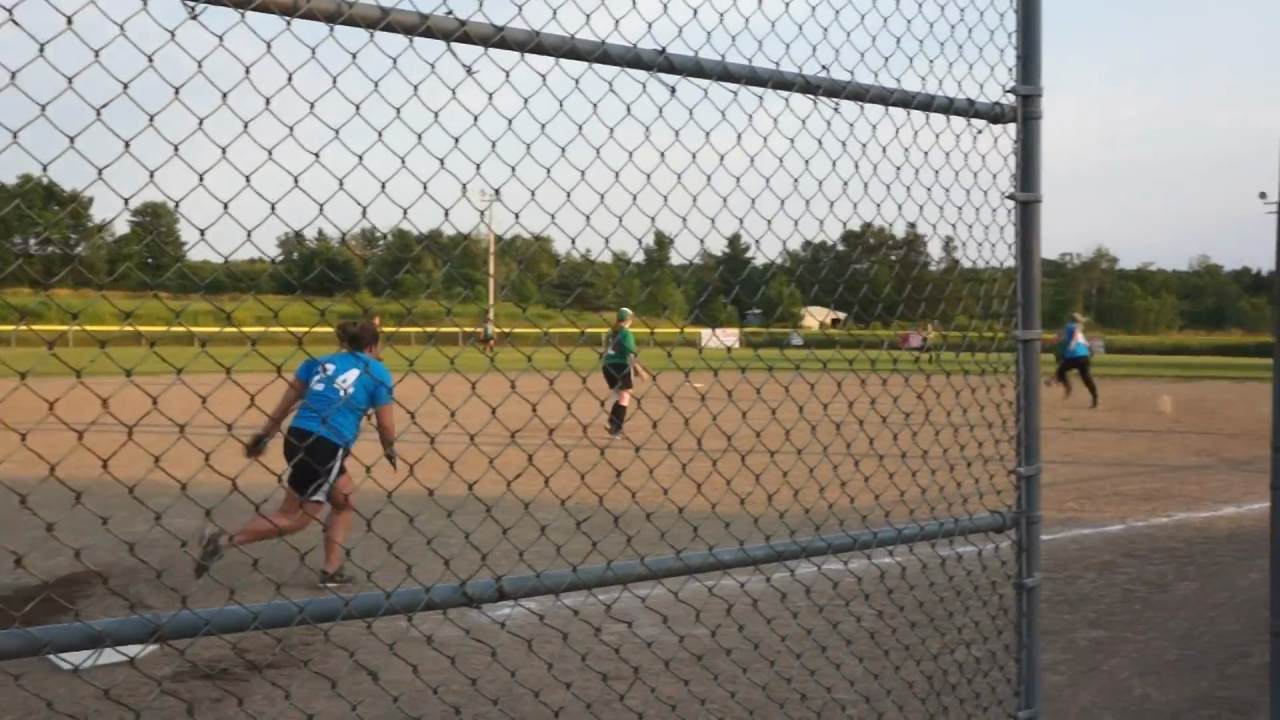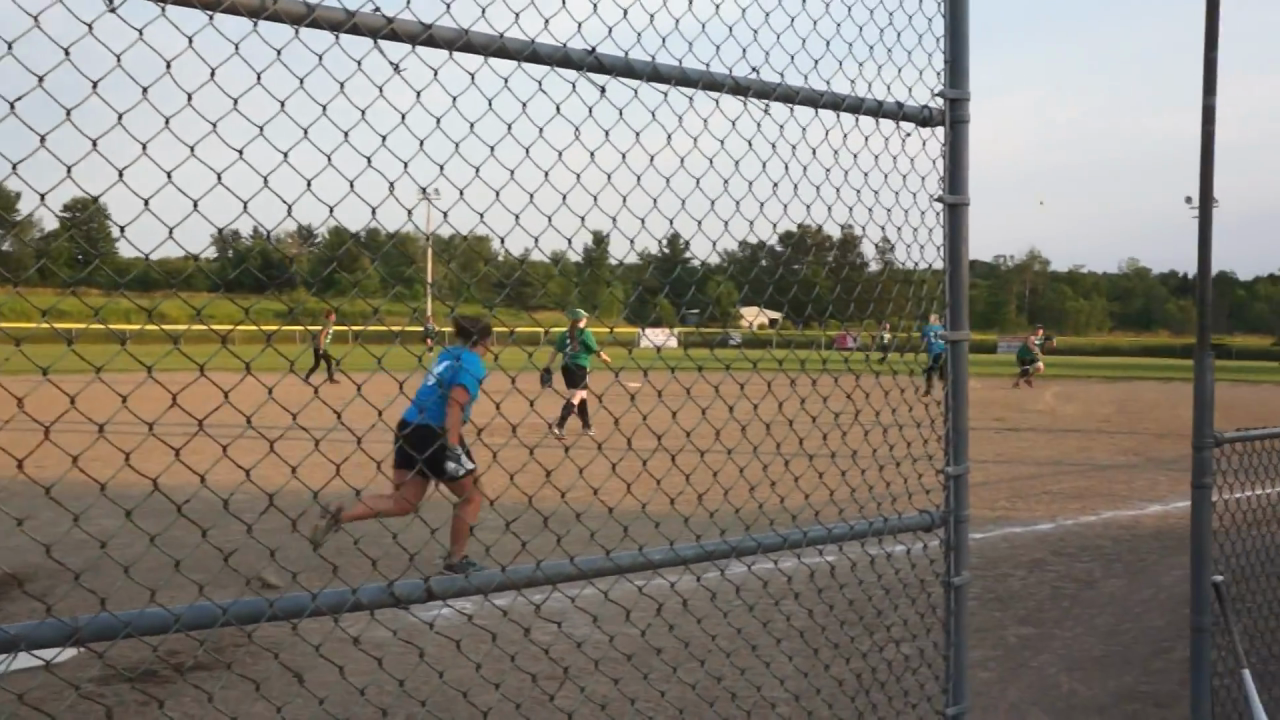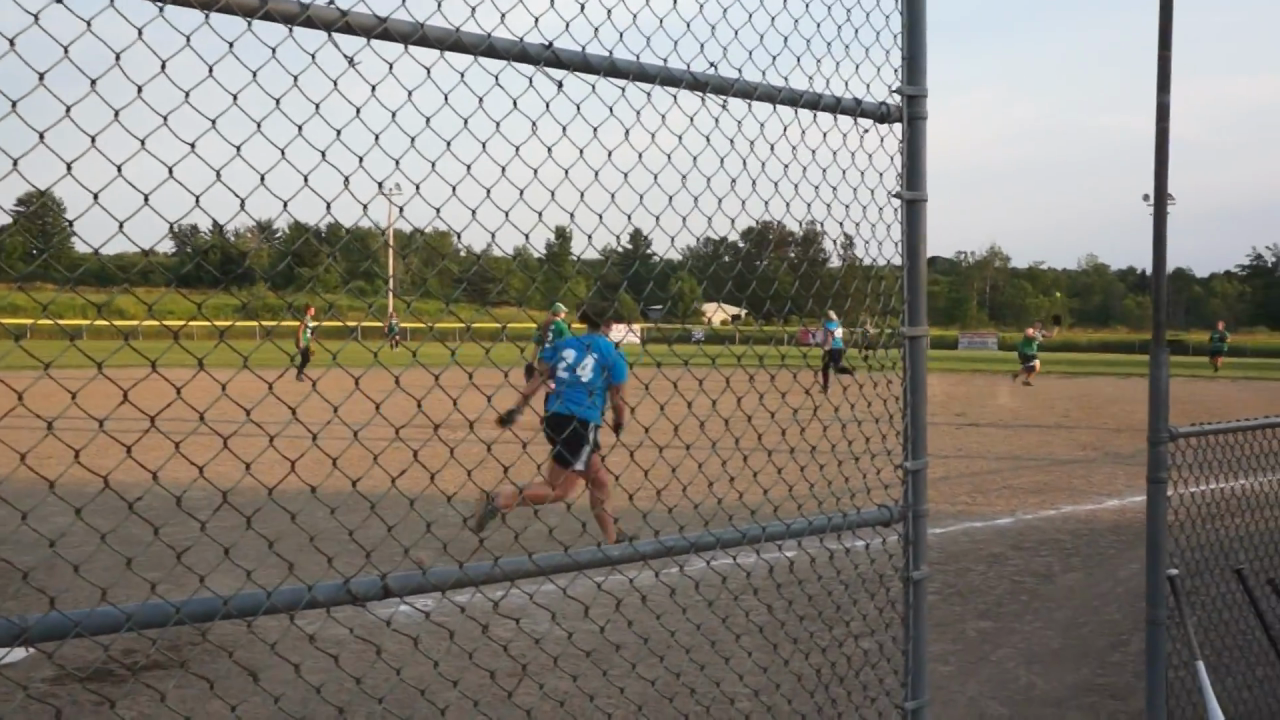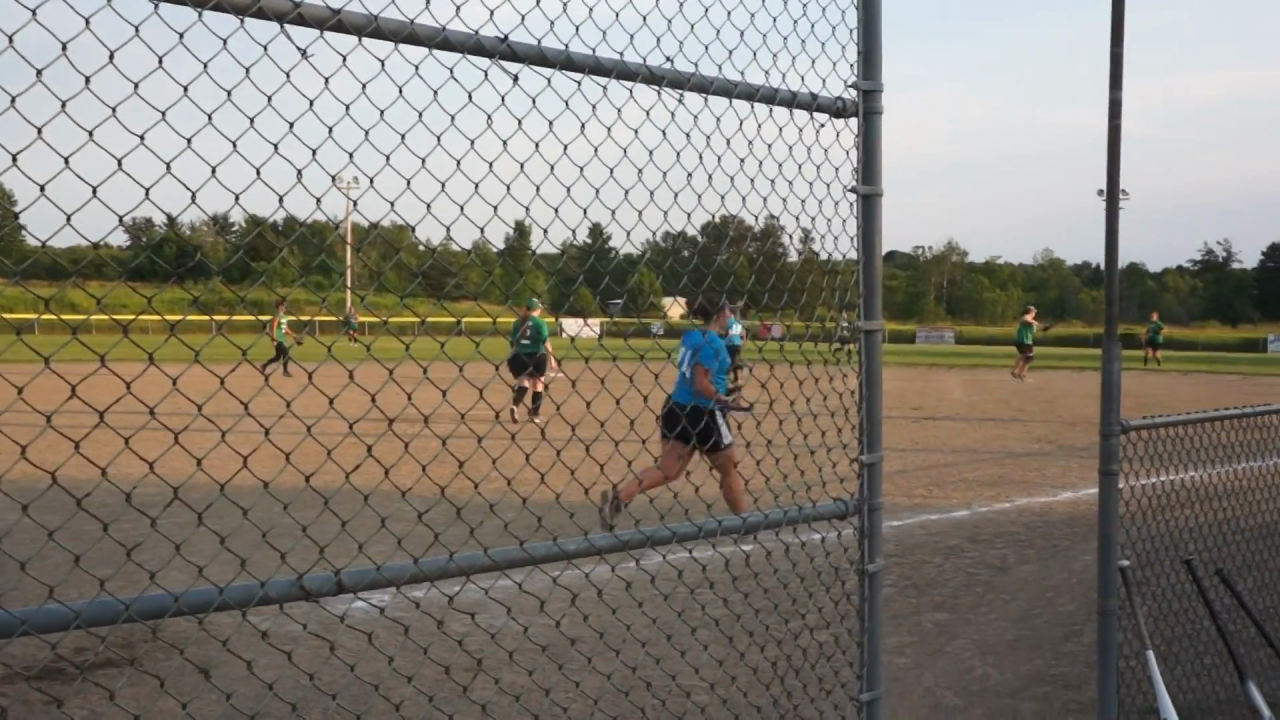
dt=0.3s
person 1, frame 1
left shoulder: (320, 361)
right shoulder: (379, 373)
left elbow: (288, 401)
right elbow: (385, 423)
left wrist: (264, 435)
right wrist: (389, 450)
left hip: (298, 437)
right hip: (328, 446)
left knee: (344, 500)
right knee: (293, 519)
left ankle: (332, 570)
right ankle: (224, 541)
person 1, frame 2
left shoulder: (452, 355)
right shoulder: (473, 367)
right elbow: (456, 404)
right wrist: (453, 447)
left hip: (412, 429)
right hip: (432, 435)
left knee: (401, 502)
right knee: (472, 496)
left ankle: (339, 514)
right ankle: (455, 560)
person 1, frame 3
left shoulder: (562, 344)
right shoulder: (613, 354)
left elbow: (538, 377)
right elbow: (617, 399)
left wrist: (517, 408)
right wrist: (620, 421)
left hip: (555, 418)
right hip: (579, 424)
left knee: (601, 480)
right knee: (558, 490)
left ankle: (610, 539)
right ankle: (498, 502)
person 1, frame 4
left shoulder: (692, 337)
right shoulder: (714, 343)
right elbow: (701, 382)
right wrist: (724, 401)
left hip: (677, 408)
right hip: (702, 413)
left knee: (666, 471)
right knee: (729, 468)
left ankle: (617, 497)
